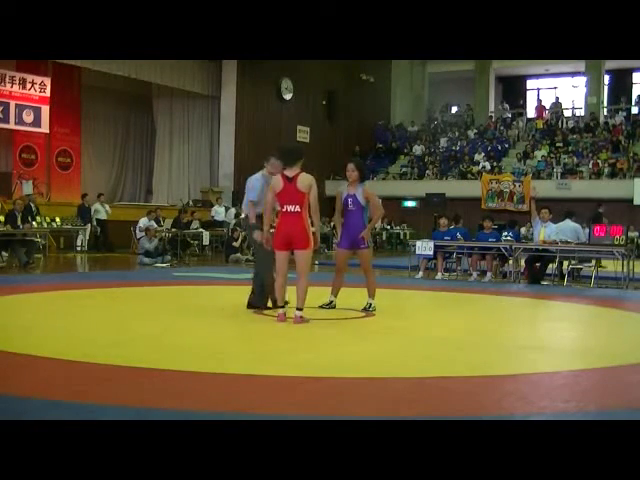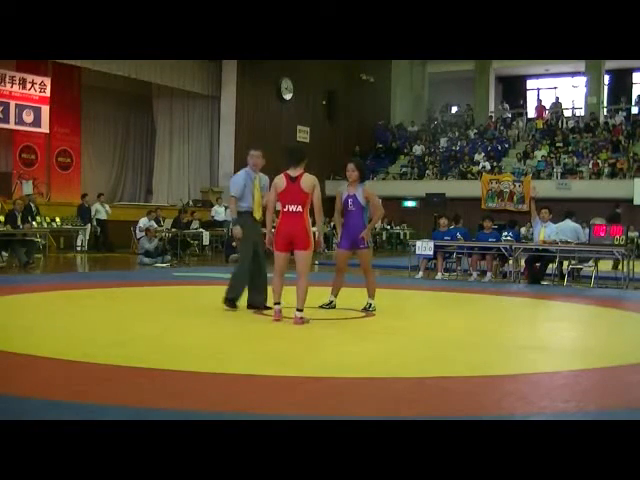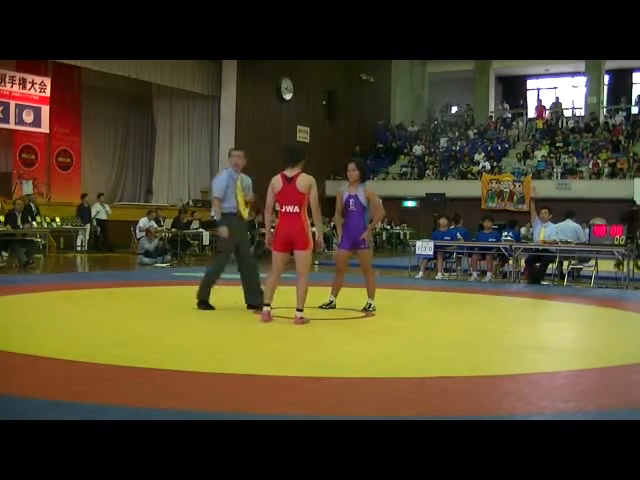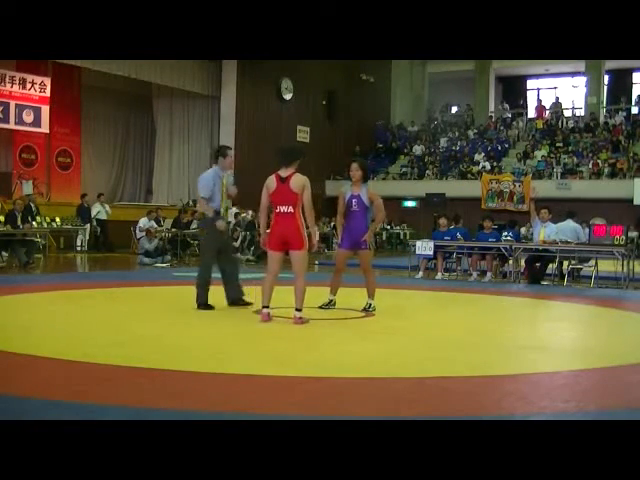
dt=0.2s
person 1, frame 1
left shoulder: (275, 180)
right shoulder: (308, 180)
left elbow: (268, 209)
right elbow: (314, 209)
left wrist: (266, 232)
right wrist: (317, 232)
left hip: (282, 229)
right hip: (301, 229)
left knee: (281, 274)
right knee: (302, 274)
left ankle: (281, 312)
right ankle: (299, 314)
person 1, frame 2
left shoulder: (278, 180)
right shoulder: (311, 180)
left elbow: (269, 208)
right elbow: (318, 210)
left wrist: (268, 232)
right wrist: (320, 234)
left hip: (283, 229)
right hip: (302, 230)
left knee: (278, 272)
right knee: (302, 275)
left ankle: (277, 309)
right ankle: (299, 314)
person 1, frame 3
left shoulder: (275, 180)
right shoulder: (308, 180)
left elbow: (268, 209)
right elbow: (315, 209)
left wrist: (268, 233)
right wrist: (319, 234)
left hip: (281, 229)
right hip: (301, 230)
left knee: (274, 272)
right knee: (302, 275)
left ankle: (266, 310)
right ankle: (299, 314)
person 1, frame 4
left shoulder: (270, 180)
right shoulder: (302, 180)
left elbow: (263, 210)
right elbow: (308, 209)
left wrist: (263, 233)
right wrist: (314, 234)
left hip: (276, 230)
right hip: (295, 230)
left knee: (271, 273)
right knee: (299, 275)
left ankle: (265, 311)
right ankle: (298, 314)
person 2, frame 1
left shoulder: (273, 182)
right shoulder: (257, 180)
right elbow: (251, 205)
right wrist: (255, 228)
left hip: (264, 222)
right hip: (255, 223)
left knee: (264, 262)
right knee: (266, 260)
left ankle: (257, 300)
right ankle: (272, 297)
person 2, frame 2
left shoulder: (264, 179)
right shoulder: (240, 177)
left elbow: (267, 201)
right elbow: (233, 201)
left wrist: (267, 199)
right wrist: (235, 223)
left hip: (256, 220)
right hip: (244, 219)
left knee: (259, 262)
right knee: (246, 261)
left ankle: (256, 301)
right ankle: (231, 297)
person 2, frame 3
left shoulder: (246, 180)
right shoulder: (223, 178)
left elbow: (249, 199)
right elbow: (216, 202)
left wrist: (249, 198)
right wrist: (221, 224)
left hip: (240, 222)
right hip: (226, 222)
left knee: (248, 262)
right knee: (221, 262)
left ankle: (254, 300)
right ankle: (202, 298)
person 2, frame 4
left shoulder: (227, 177)
right shoulder: (208, 177)
left elbow: (230, 196)
right elbow: (202, 203)
left wrist: (232, 193)
right wrist: (214, 220)
left hip: (220, 219)
right hip: (209, 220)
left knee: (227, 259)
right knee: (207, 261)
left ankle: (235, 297)
right ankle: (202, 300)
person 3, frame 1
left shoulder: (365, 191)
right shoulder: (342, 192)
left elbow: (380, 211)
right elbow: (337, 213)
left wrist: (369, 229)
right wrist: (339, 229)
left hip: (361, 235)
right hip: (346, 234)
left knee: (367, 269)
right knee: (339, 269)
left ankle: (371, 302)
right ankle: (332, 300)
person 3, frame 2
left shoulder: (365, 192)
right shoulder: (342, 193)
left elbow: (380, 211)
right elbow: (337, 213)
left wrist: (368, 229)
right wrist: (339, 230)
left hip: (361, 235)
right hip: (346, 235)
left knee: (367, 270)
right knee: (339, 269)
left ankle: (371, 302)
right ankle: (332, 300)
person 3, frame 3
left shoulder: (366, 192)
right shoulder: (342, 193)
left elbow: (380, 212)
right elbow: (338, 214)
left wrist: (369, 230)
right wrist: (339, 231)
left hip: (362, 235)
right hip: (346, 235)
left knee: (367, 270)
right knee: (339, 269)
left ankle: (371, 302)
right ankle: (332, 300)
person 3, frame 4
left shoulder: (369, 192)
right shoulder: (345, 192)
left elbow: (381, 214)
right elbow: (340, 214)
left wrist: (371, 232)
right wrist: (340, 233)
left hip: (363, 235)
right hip: (347, 235)
left knee: (367, 270)
right knee: (338, 268)
left ankle: (371, 302)
right ankle: (332, 299)
